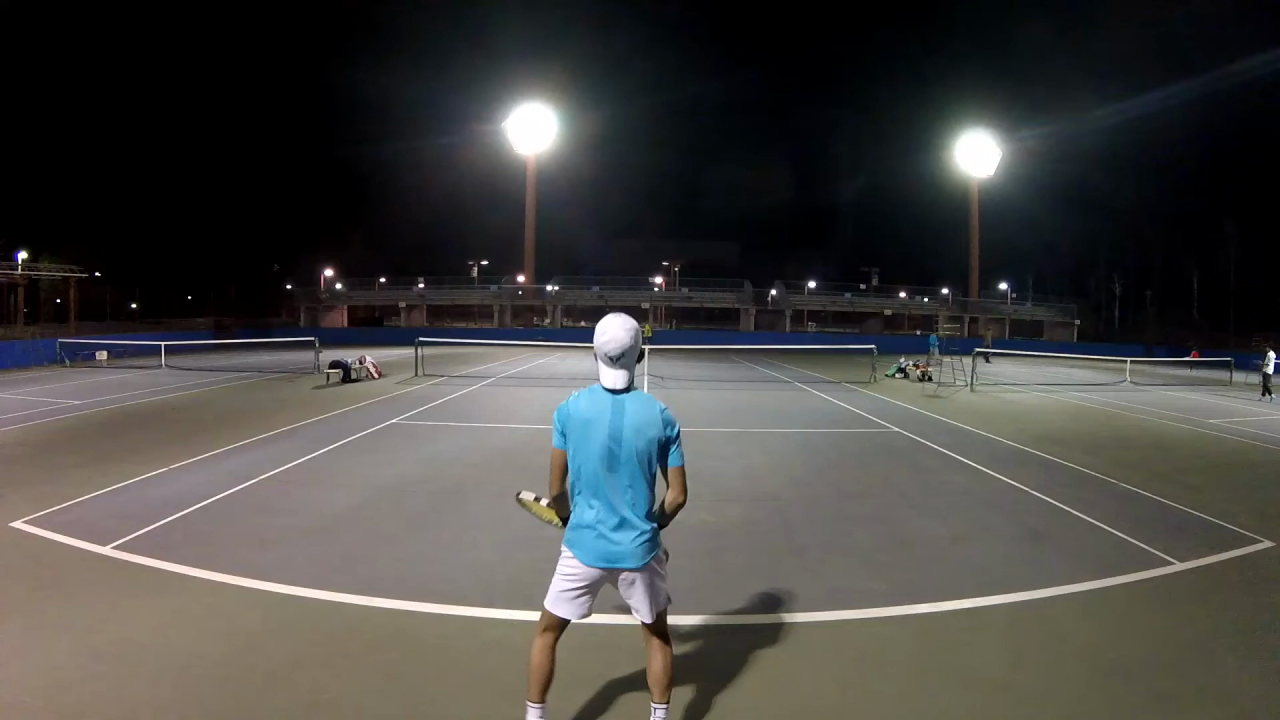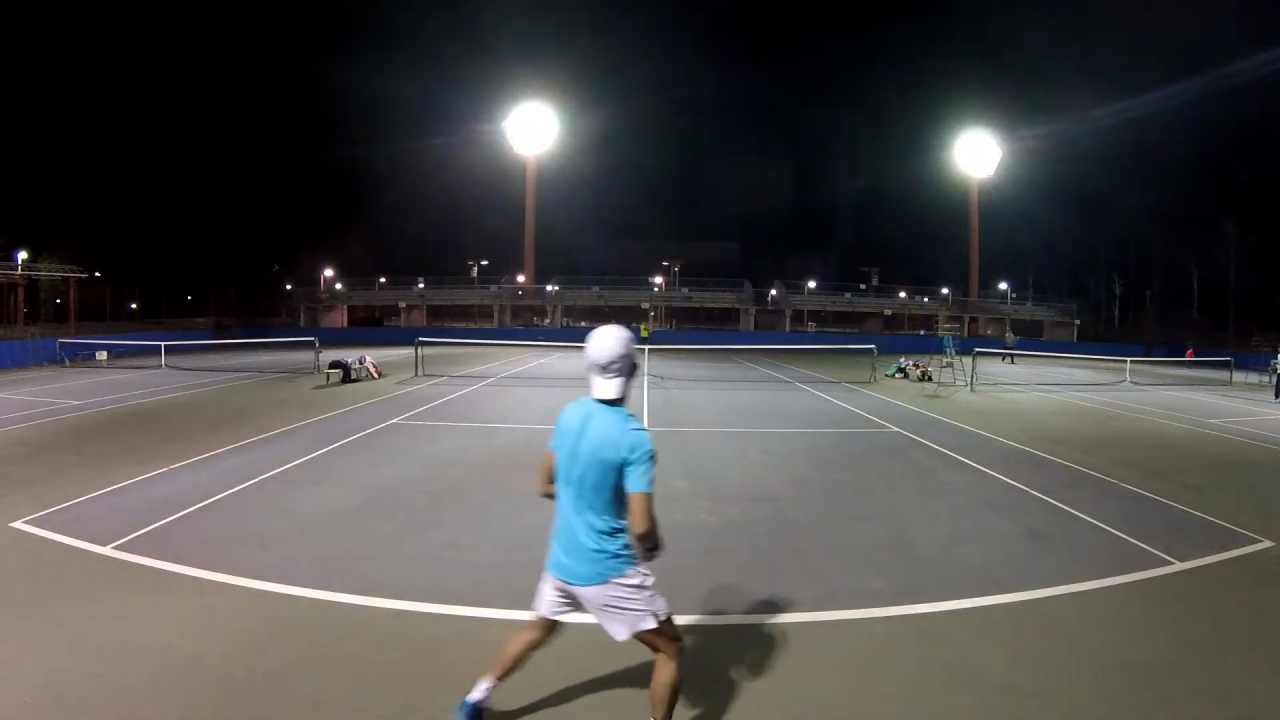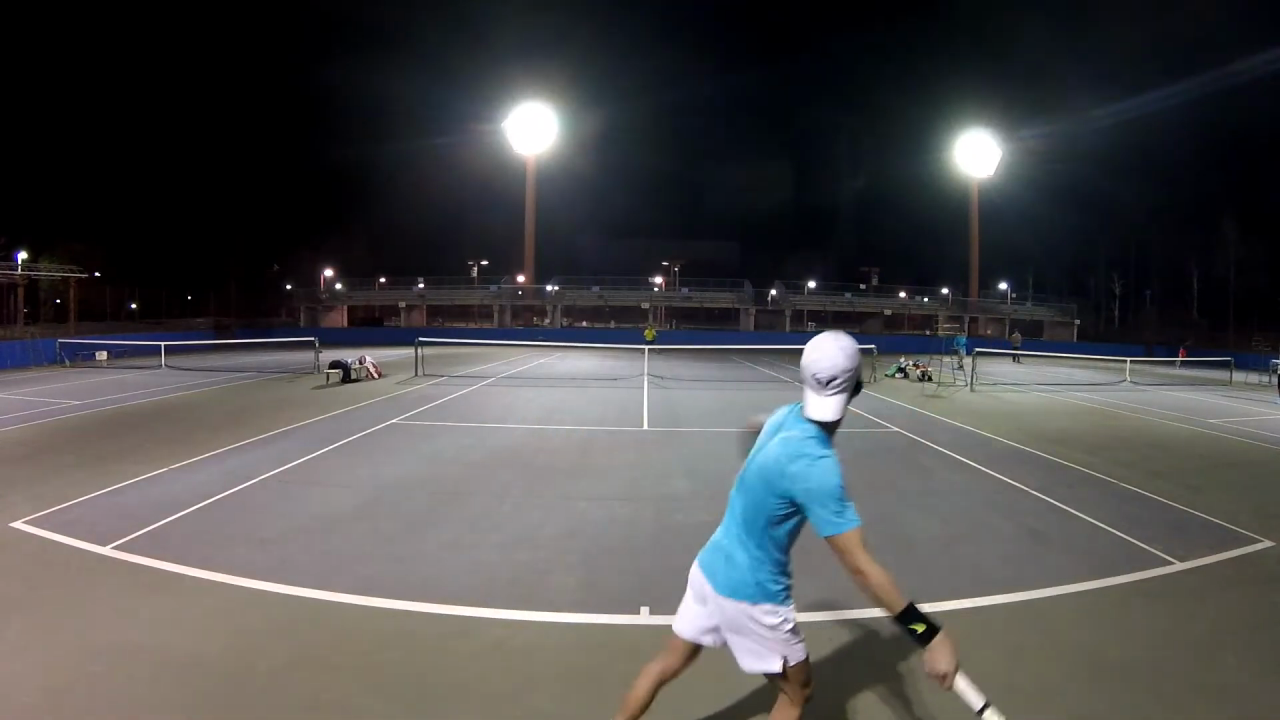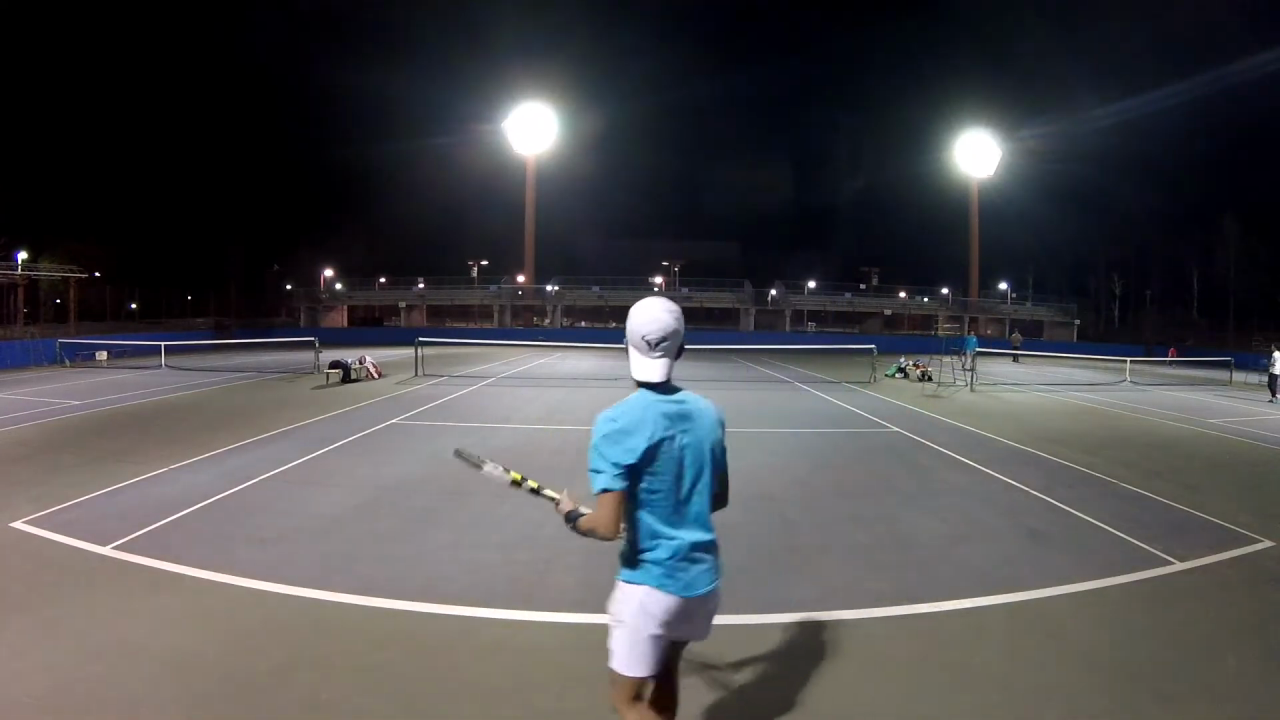
dt=1s
person 1, frame 1
left shoulder: (570, 409)
right shoulder: (661, 416)
left elbow: (556, 490)
right elbow: (677, 496)
left hip: (583, 548)
right hip: (640, 551)
left knee: (546, 633)
right knee: (657, 636)
person 1, frame 2
left shoulder: (568, 416)
right shoulder: (634, 438)
left elbow: (547, 488)
right elbow: (642, 527)
right wrist: (652, 547)
left hip: (562, 562)
right hip: (609, 571)
left knee: (537, 631)
right knee: (669, 651)
person 1, frame 3
left shoulder: (785, 419)
right shoulder: (818, 467)
right elbow: (860, 565)
right wrist: (929, 635)
left hip: (711, 572)
right hip: (755, 597)
left knee: (669, 665)
person 1, frame 4
left shoulder: (618, 422)
right shoulder: (708, 413)
left elbow: (602, 526)
left wrist: (570, 513)
left hip: (650, 582)
right hip: (702, 577)
right knee: (664, 671)
